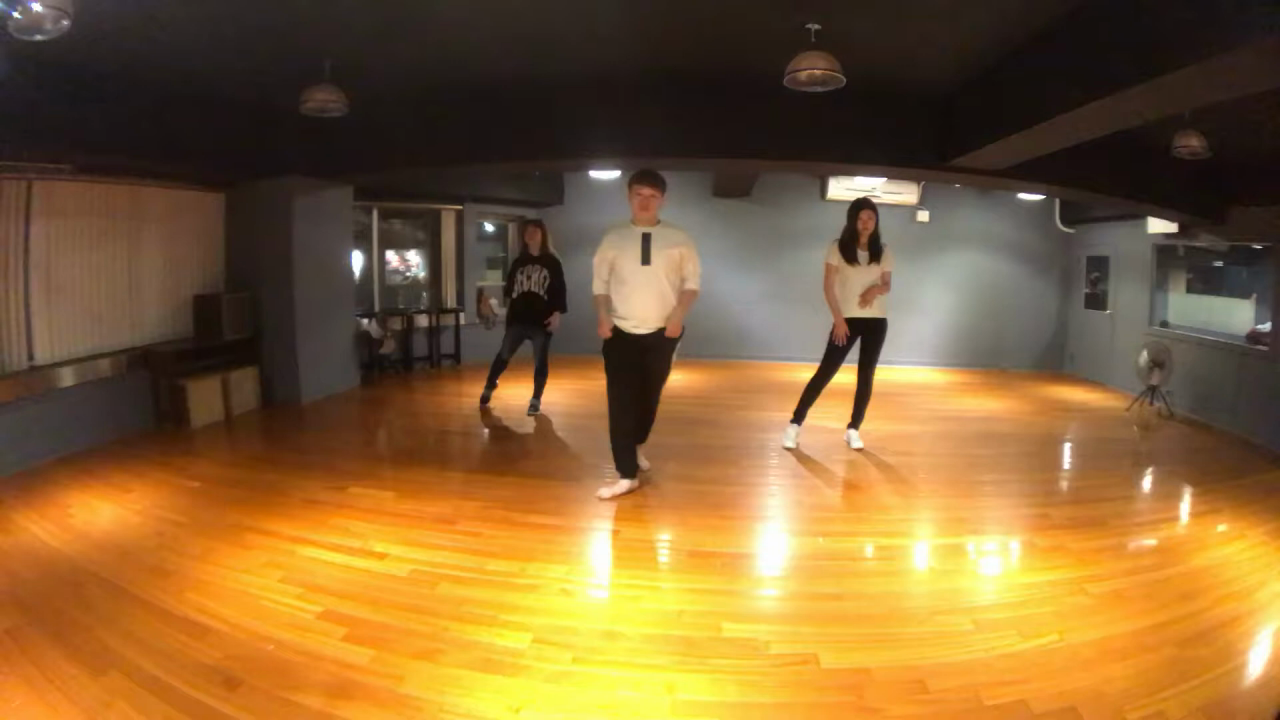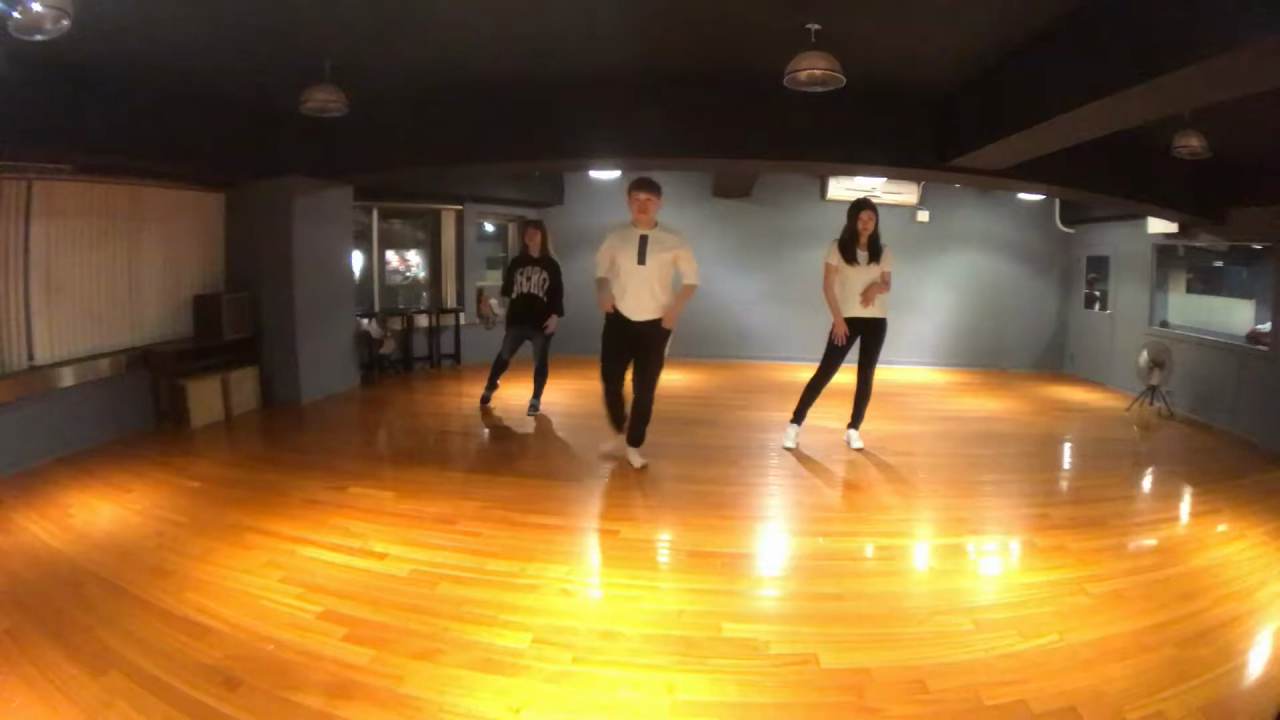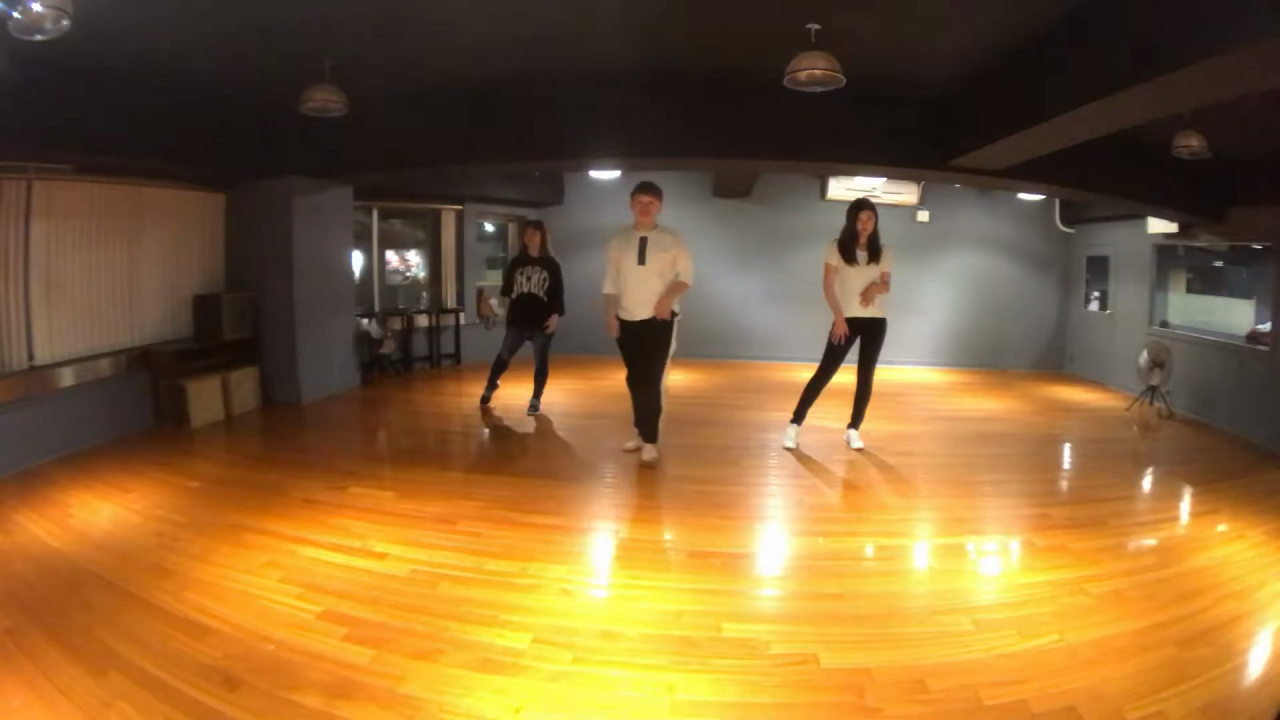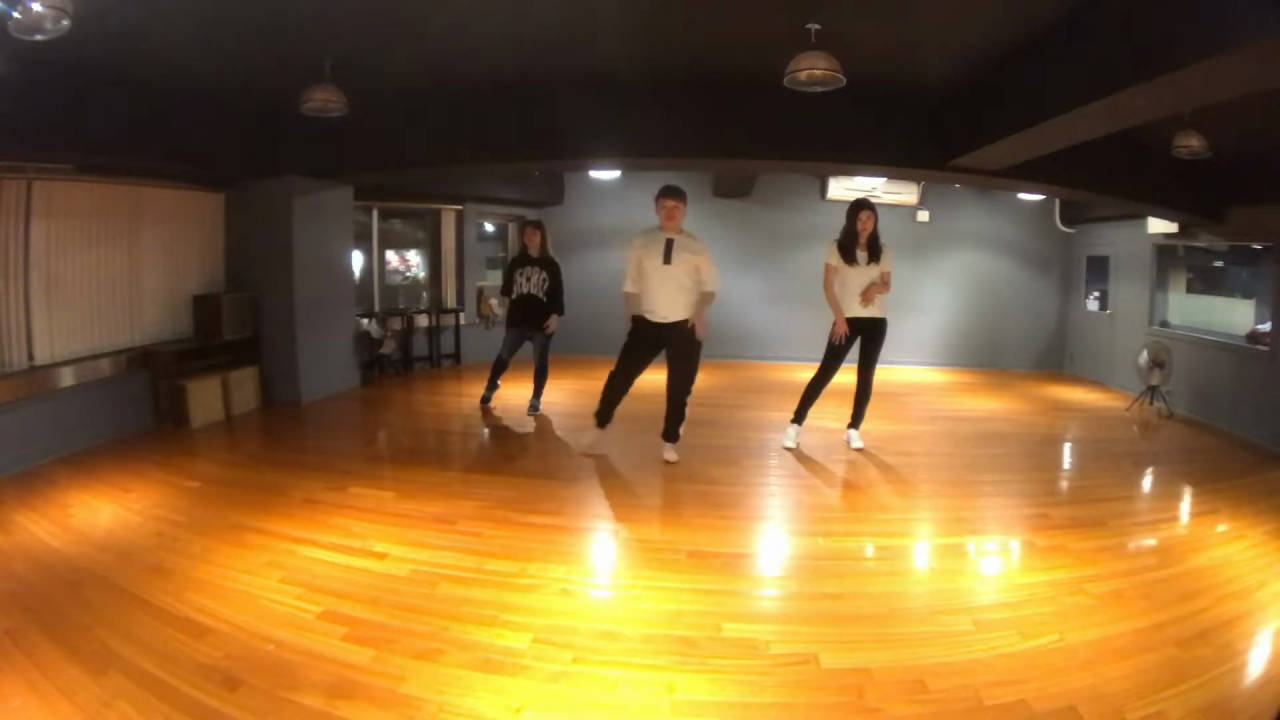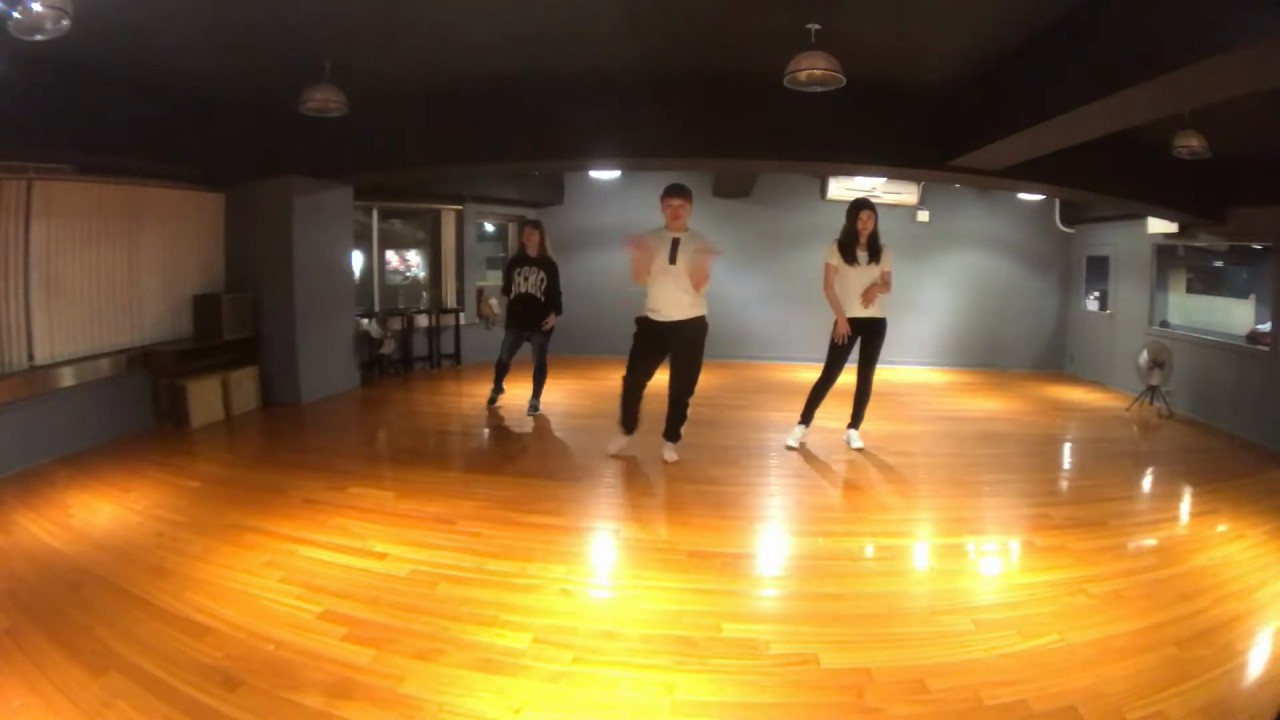
dt=0.5s
person 1, frame 1
left shoulder: (679, 239)
right shoulder: (613, 239)
left elbow: (692, 281)
right elbow: (600, 281)
left wrist: (678, 314)
right wrist: (603, 315)
left hip: (662, 332)
right hip: (621, 331)
left knee: (649, 396)
right knee: (620, 399)
left ankle: (636, 446)
right ankle: (626, 475)
person 1, frame 2
left shoulder: (673, 241)
right shoulder: (615, 237)
left elbow: (690, 279)
right elbow: (603, 269)
left wrist: (674, 307)
right wrist: (603, 291)
left hip: (657, 322)
right hip: (619, 319)
left knee: (644, 387)
right knee: (610, 380)
left ankle: (634, 445)
right ankle: (620, 434)
person 1, frame 3
left shoulder: (672, 240)
right shoulder: (619, 242)
left elbow: (685, 277)
right elbow: (610, 283)
left wrist: (668, 297)
right wrist: (611, 316)
left hip: (659, 319)
right hip: (627, 321)
left knee: (652, 380)
right knee: (635, 380)
left ankle: (650, 442)
right ankle: (643, 433)
person 1, frame 4
left shoulder: (696, 246)
right shoulder: (642, 242)
left elbow: (710, 285)
right elbow: (631, 284)
left wrist: (700, 311)
right wrist: (633, 314)
left hip: (684, 325)
right hip: (648, 322)
left knee: (679, 387)
right knee: (621, 375)
left ankle: (669, 441)
right ankle: (600, 426)
person 1, frame 5
left shoulder: (700, 243)
right shoulder: (647, 240)
left elbow: (698, 285)
right elbow: (641, 279)
left wrist: (702, 261)
right wrist: (641, 254)
left hip: (689, 324)
right hip: (653, 322)
left knee: (681, 387)
right knee: (634, 377)
left ankle: (670, 440)
right ankle: (626, 432)
person 2, frame 1
left shoulder: (883, 252)
right shoulder: (838, 248)
left elbow: (887, 285)
right elbow: (828, 286)
left wrist: (876, 289)
right wrist: (838, 318)
left hip: (876, 321)
right hip: (847, 319)
left knee: (866, 375)
right knee: (826, 371)
left ankle: (853, 429)
right ankle: (795, 425)
person 2, frame 2
left shoulder: (883, 252)
right shoulder: (838, 248)
left elbow: (887, 285)
right elbow: (828, 286)
left wrist: (877, 287)
right wrist: (837, 318)
left hip: (876, 321)
right hip: (846, 319)
left knee: (866, 375)
right knee: (825, 371)
left ankle: (853, 429)
right ankle: (795, 424)
person 2, frame 3
left shoulder: (882, 253)
right shoulder: (837, 248)
left elbow: (887, 285)
right elbow: (828, 286)
left wrist: (876, 287)
right wrist: (838, 317)
left hip: (875, 321)
right hip: (846, 319)
left knee: (865, 376)
right knee: (825, 372)
left ankle: (853, 429)
right ankle: (795, 425)
person 2, frame 4
left shoulder: (882, 252)
right shoulder: (837, 248)
left elbow: (887, 285)
right elbow: (828, 286)
left wrist: (876, 287)
right wrist: (839, 317)
left hip: (876, 321)
right hip: (847, 319)
left knee: (866, 376)
right knee: (825, 372)
left ankle: (853, 429)
right ankle: (795, 424)
person 2, frame 5
left shoulder: (882, 252)
right shoulder: (837, 248)
left elbow: (888, 285)
right elbow: (828, 286)
left wrist: (876, 289)
right wrist: (841, 317)
left hip: (876, 321)
right hip: (845, 320)
left knee: (865, 377)
right knee: (830, 374)
left ankle: (853, 429)
right ankle: (802, 425)
person 3, frame 1
left shoulder: (552, 262)
right shoulder: (518, 262)
left elbow: (560, 290)
right elbow: (509, 288)
left wrist: (557, 313)
left hip: (542, 320)
right hip: (518, 317)
left knee: (540, 360)
right knee: (504, 354)
left ankle: (536, 400)
right ankle: (489, 386)
person 3, frame 2
left shoulder: (551, 265)
right shoulder: (516, 263)
left elbow: (558, 293)
right elbow: (507, 289)
left wrist: (555, 316)
left hip: (541, 321)
right hip: (517, 319)
left knee: (541, 360)
right knee: (504, 355)
left ankle: (536, 400)
right ankle: (490, 386)
person 3, frame 3
left shoulder: (551, 265)
right shoulder: (516, 263)
left elbow: (558, 293)
right elbow: (507, 289)
left wrist: (556, 315)
left hip: (542, 321)
right hip: (518, 319)
left knee: (541, 360)
right knee: (504, 355)
left ankle: (536, 400)
right ankle: (490, 386)
person 3, frame 4
left shoulder: (551, 265)
right shoulder: (516, 262)
left elbow: (558, 293)
right elbow: (507, 289)
left wrist: (555, 315)
left hip: (541, 321)
right hip: (518, 319)
left knee: (540, 361)
right knee: (504, 355)
left ankle: (535, 400)
right ankle: (491, 386)
person 3, frame 5
left shoulder: (549, 264)
right shoulder: (515, 262)
left elbow: (555, 292)
right elbow: (507, 288)
left wrist: (554, 315)
right wrist: (508, 308)
left hip: (538, 320)
right hip: (516, 319)
left knee: (539, 360)
right knee: (504, 355)
left ankle: (535, 400)
right ankle: (497, 388)
